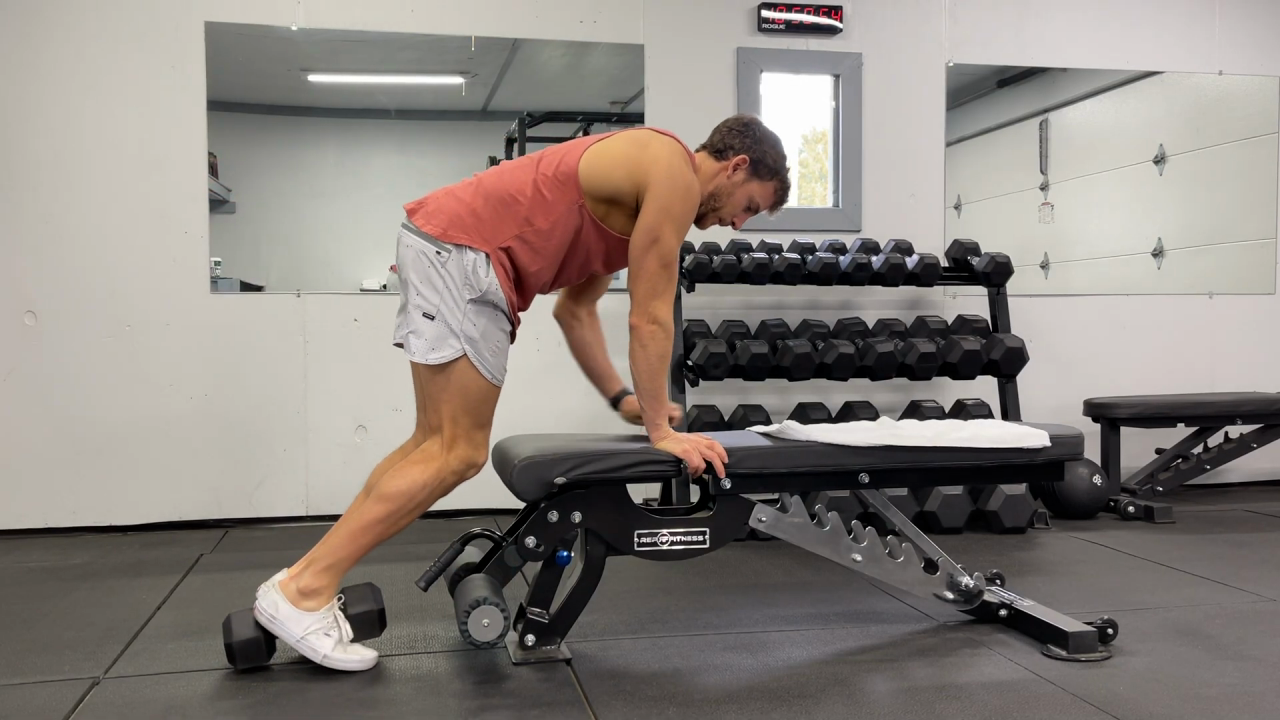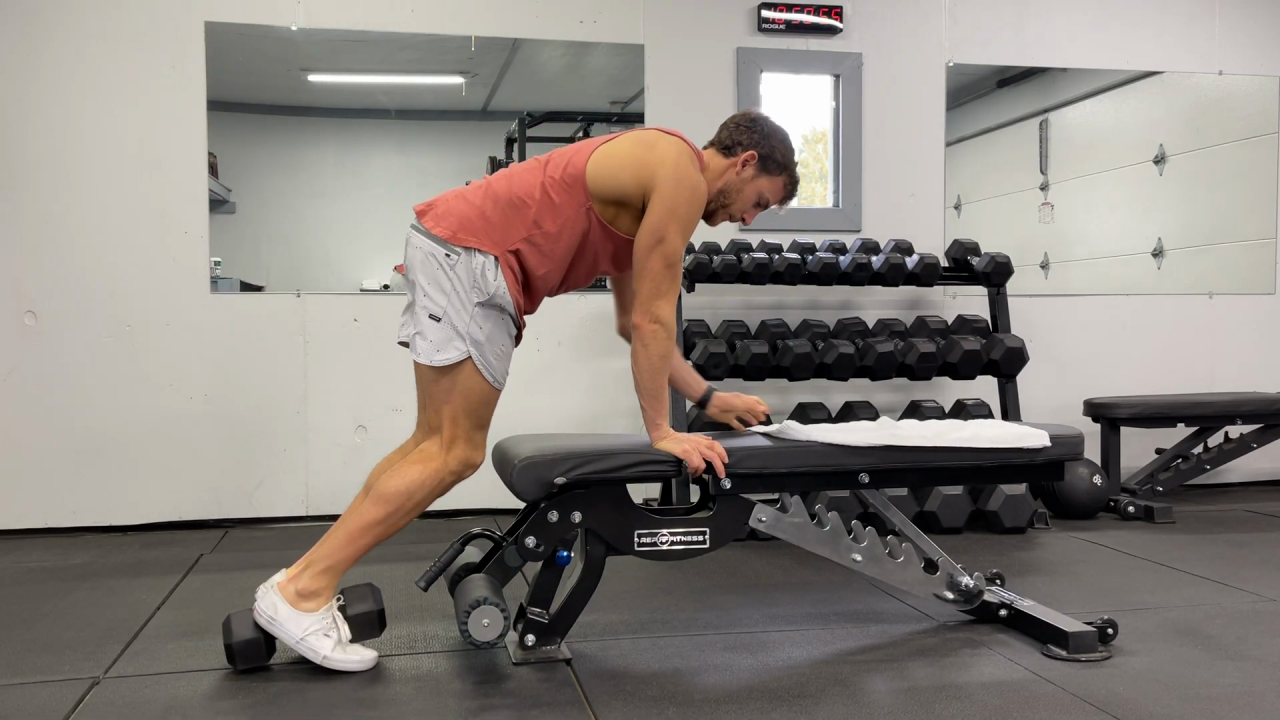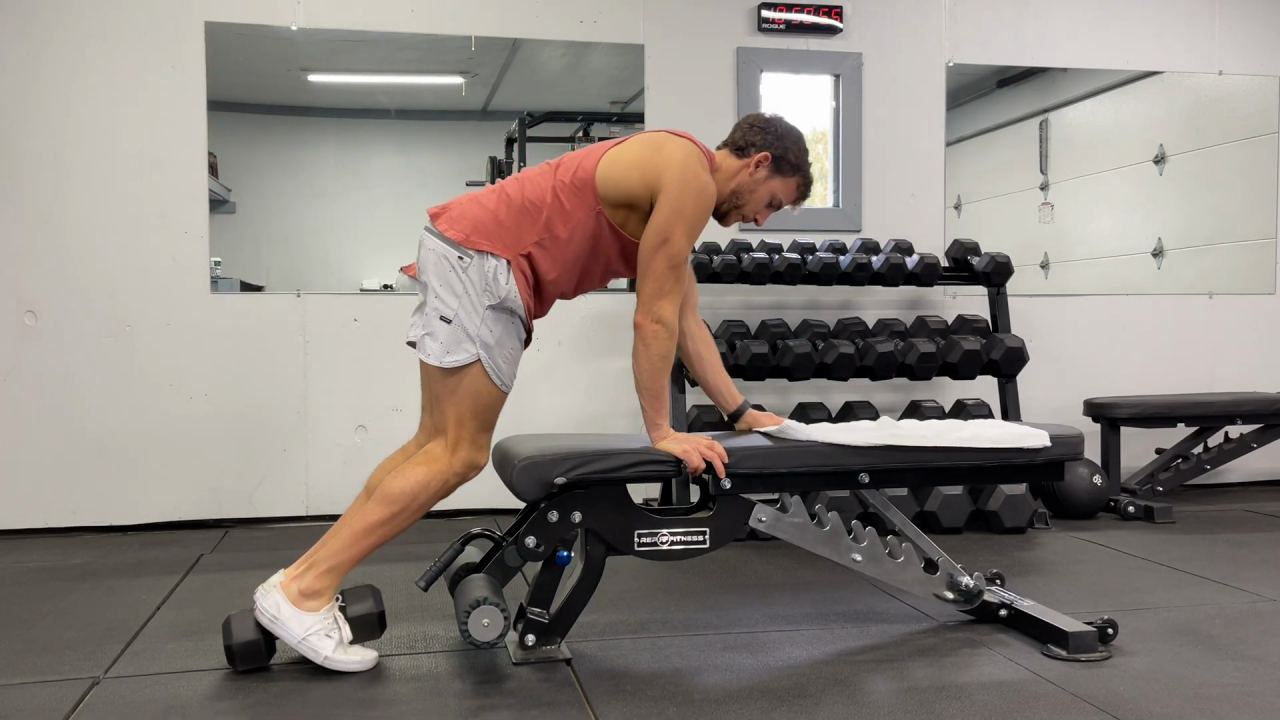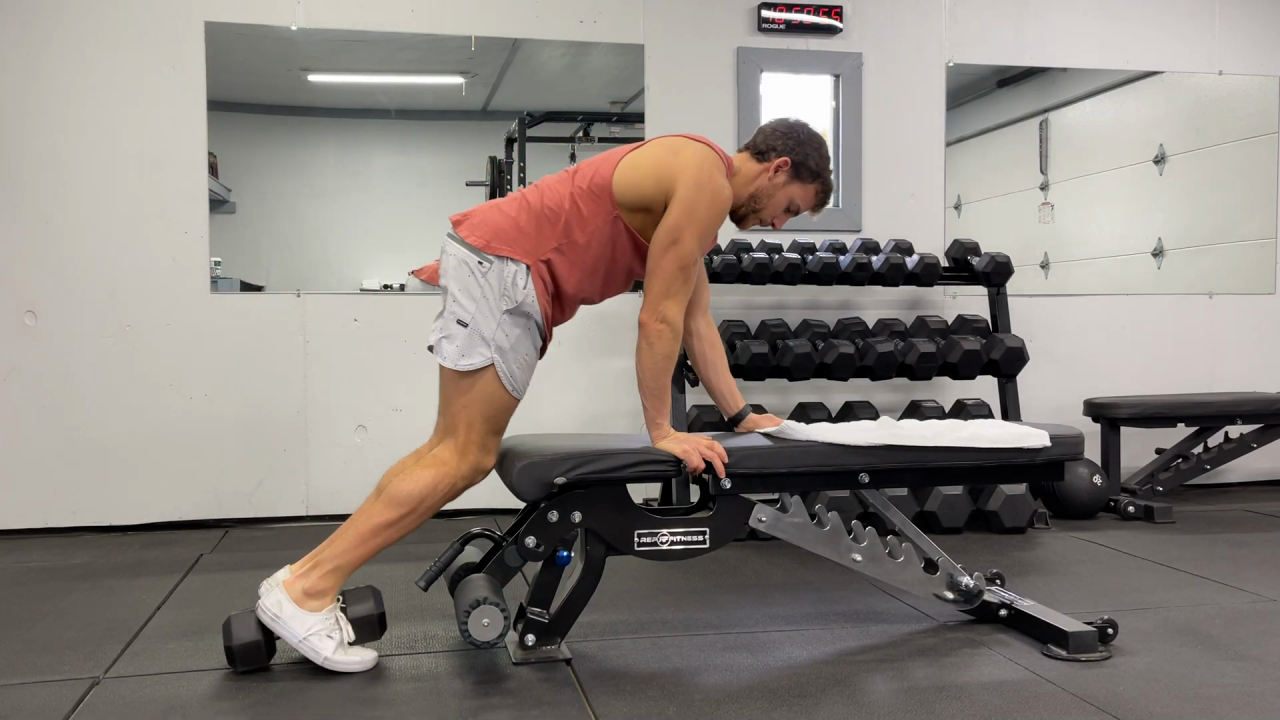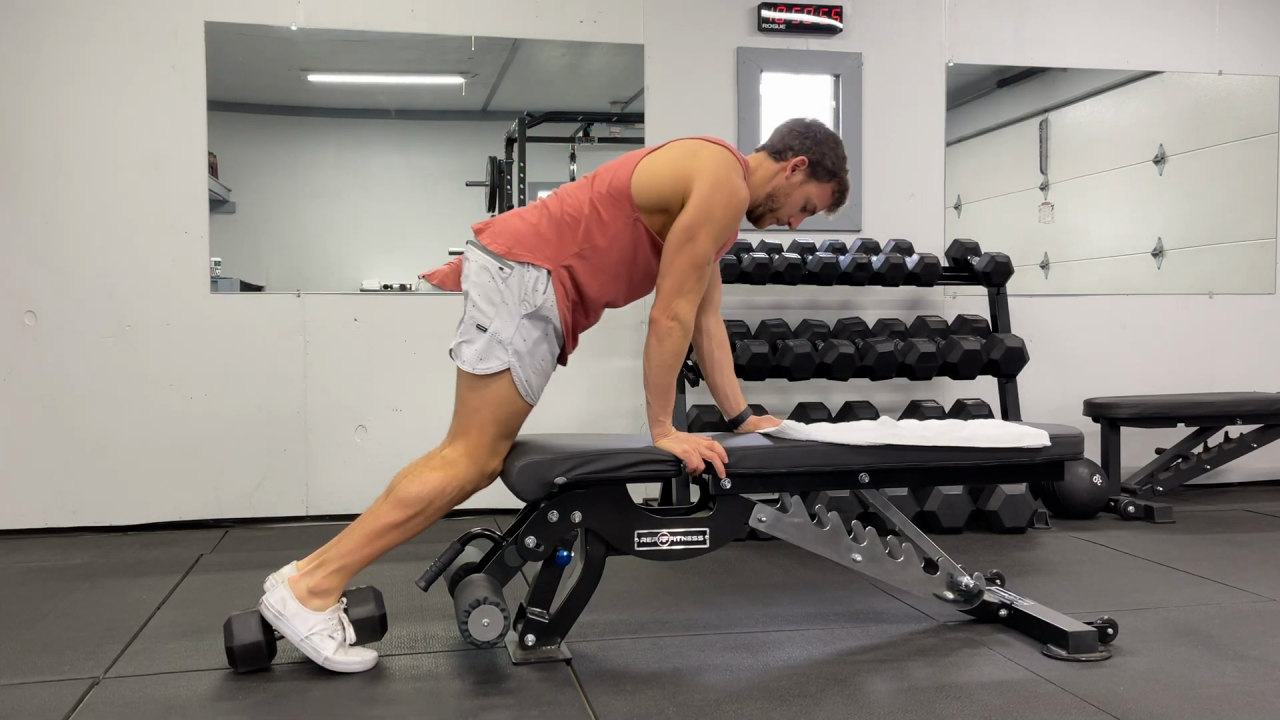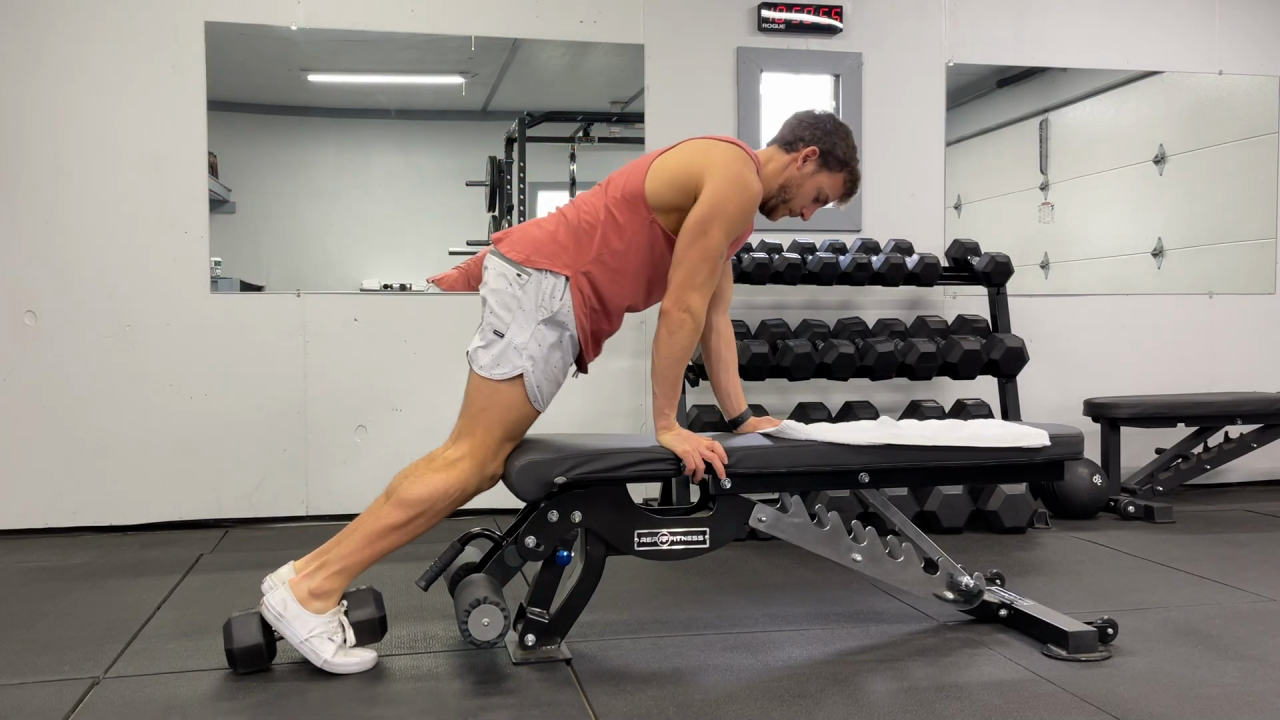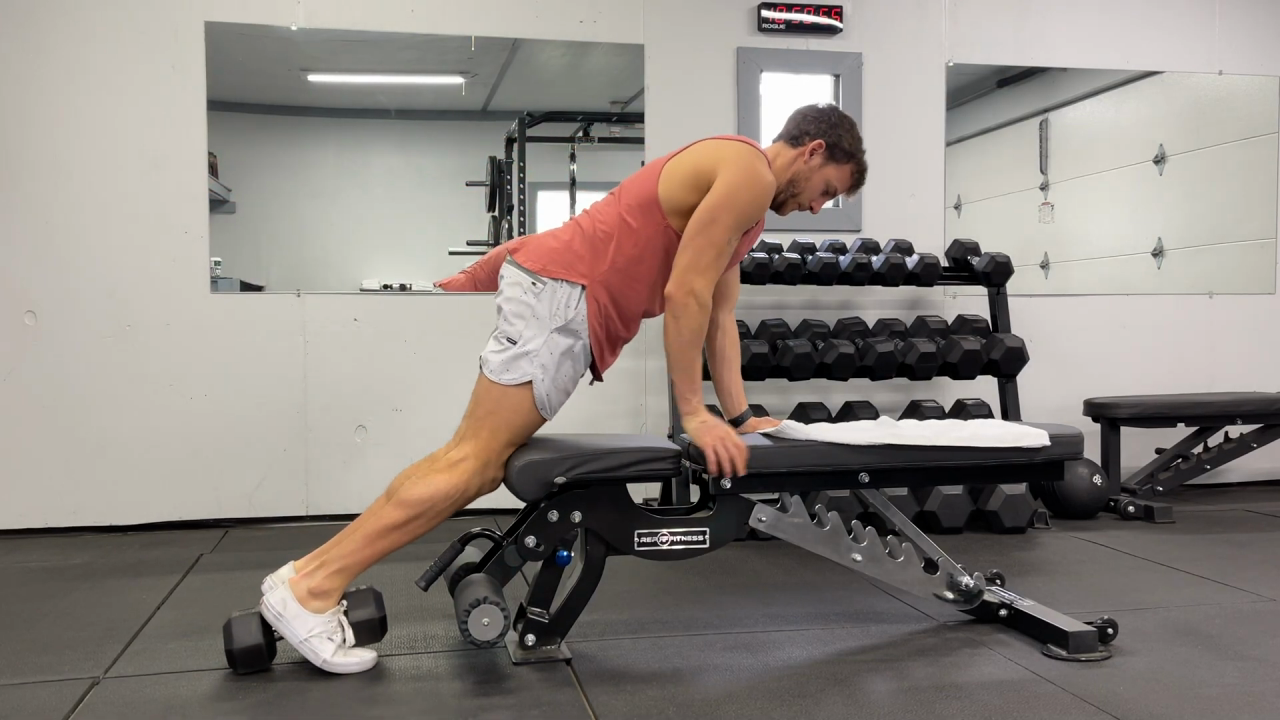
dt=0.1s
person 1, frame 1
left shoulder: (641, 181)
right shoulder: (675, 175)
left elbow: (575, 307)
right elbow: (651, 318)
left wrist: (621, 397)
right wrist: (659, 430)
left hip: (444, 245)
right hip: (459, 251)
left knee: (438, 445)
right knee: (458, 452)
left ankle: (303, 580)
right ankle: (303, 594)
person 1, frame 2
left shoulder: (660, 180)
right shoulder: (682, 177)
left elbow: (635, 317)
right elbow: (653, 317)
left wrist: (709, 396)
right wrist: (660, 431)
left hip: (461, 252)
right hip: (470, 255)
left knee: (436, 445)
right knee: (455, 453)
left ankle: (303, 580)
right ankle: (301, 594)
person 1, frame 3
left shoulder: (669, 179)
right shoulder: (691, 178)
left elbow: (684, 319)
right elbow: (654, 318)
left wrist: (738, 409)
right wrist: (661, 431)
left hip: (470, 252)
right hip: (482, 258)
left knee: (439, 447)
right knee: (459, 454)
left ankle: (305, 579)
right ankle: (303, 593)
person 1, frame 4
left shoulder: (701, 192)
right shoulder: (706, 181)
left elbow: (696, 320)
right elbow: (660, 316)
left wrist: (739, 415)
right wrist: (661, 431)
left hip: (504, 266)
right hip: (503, 264)
left knee: (455, 451)
right knee: (463, 456)
left ankle: (309, 578)
right ankle: (304, 591)
person 1, frame 5
left shoulder: (713, 194)
right shoulder: (725, 183)
left elbow: (706, 322)
right elbow: (671, 314)
left wrist: (742, 417)
right wrist: (663, 431)
left hip: (519, 271)
right hip: (524, 273)
left knee: (468, 456)
right knee: (474, 459)
left ankle: (313, 577)
right ankle: (309, 589)
person 1, frame 6
left shoulder: (733, 189)
right shoulder: (736, 176)
left elbow: (714, 316)
right elbow: (682, 305)
left wrist: (740, 418)
right wrist: (667, 426)
left hip: (549, 284)
right hip: (547, 282)
left knee: (475, 460)
right knee: (473, 460)
left ankle: (312, 575)
right ankle: (309, 591)
person 1, frame 7
left shoulder: (738, 187)
right shoulder: (749, 173)
left elbow: (719, 315)
right elbow: (686, 293)
left wrist: (741, 417)
right wrist: (692, 413)
left hip: (558, 290)
right hip: (561, 292)
left knee: (478, 463)
right knee: (476, 462)
left ankle: (313, 575)
right ankle: (310, 590)
